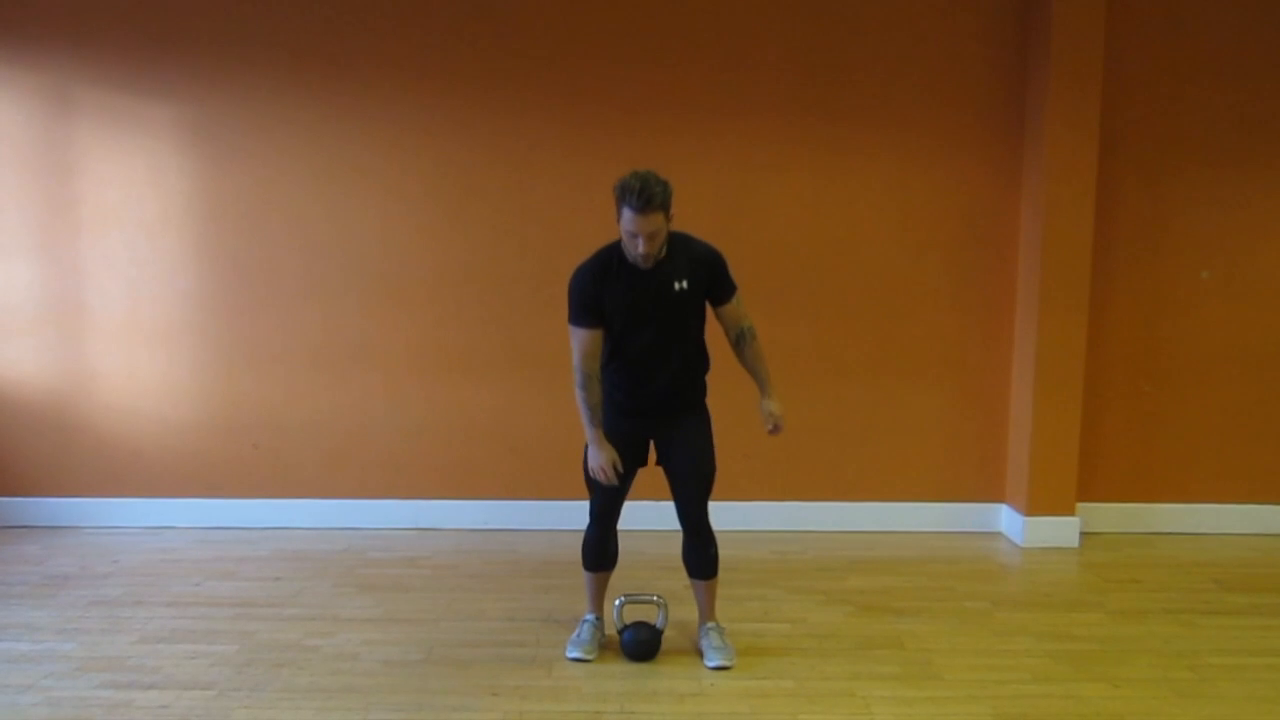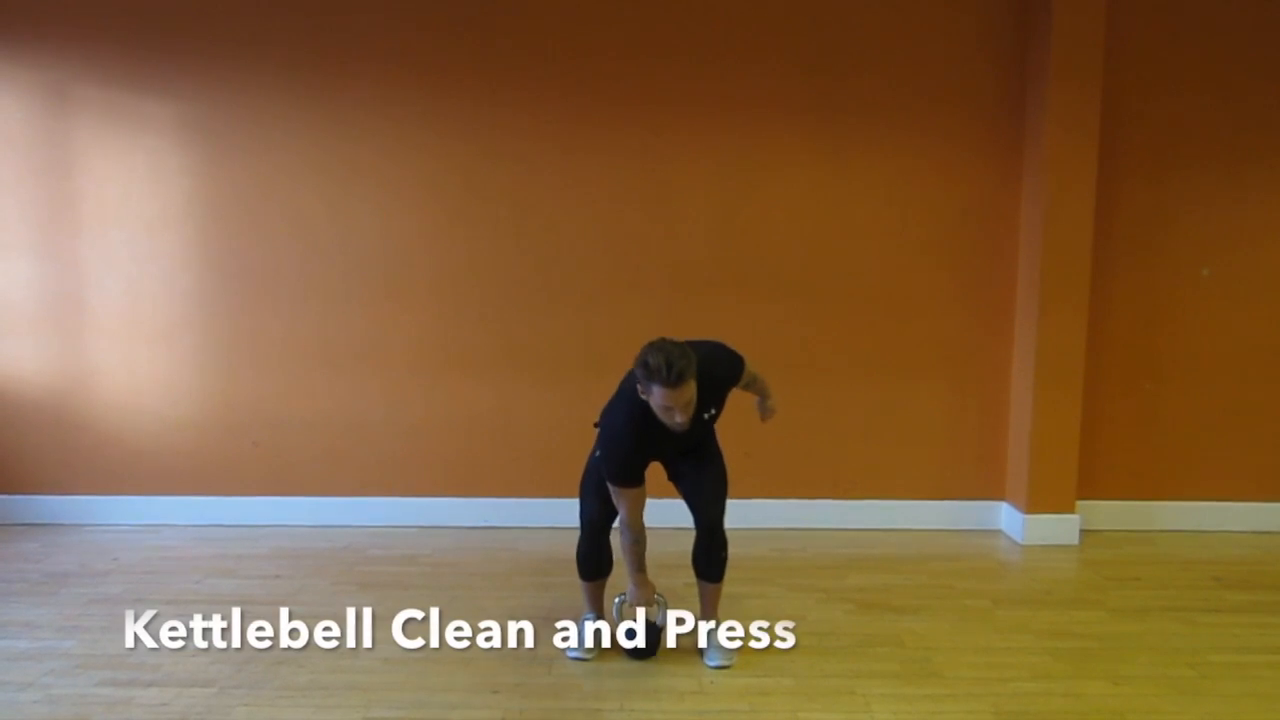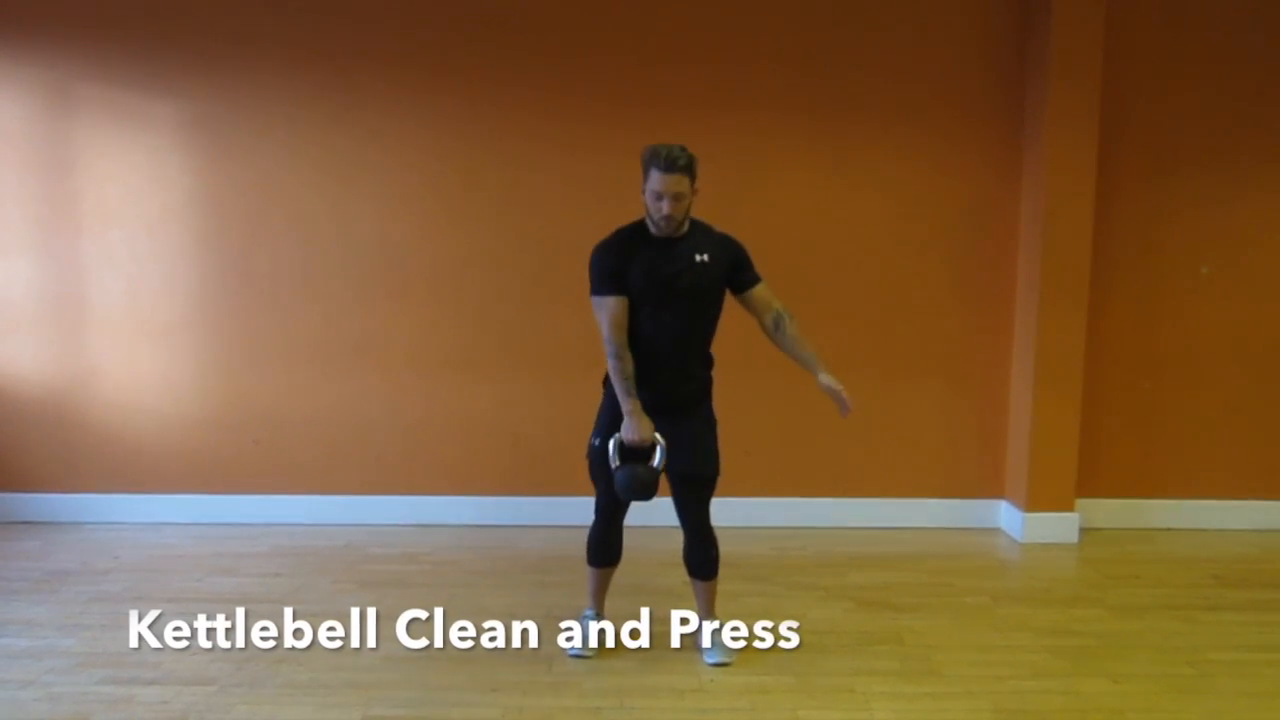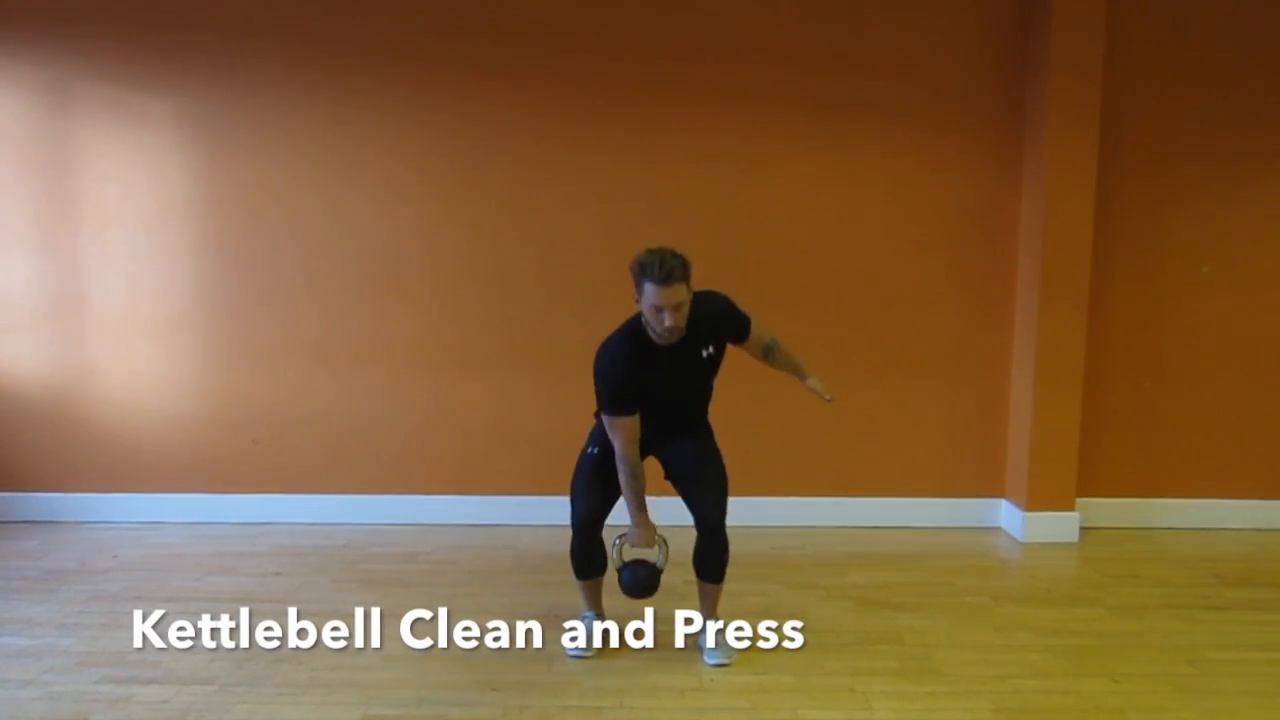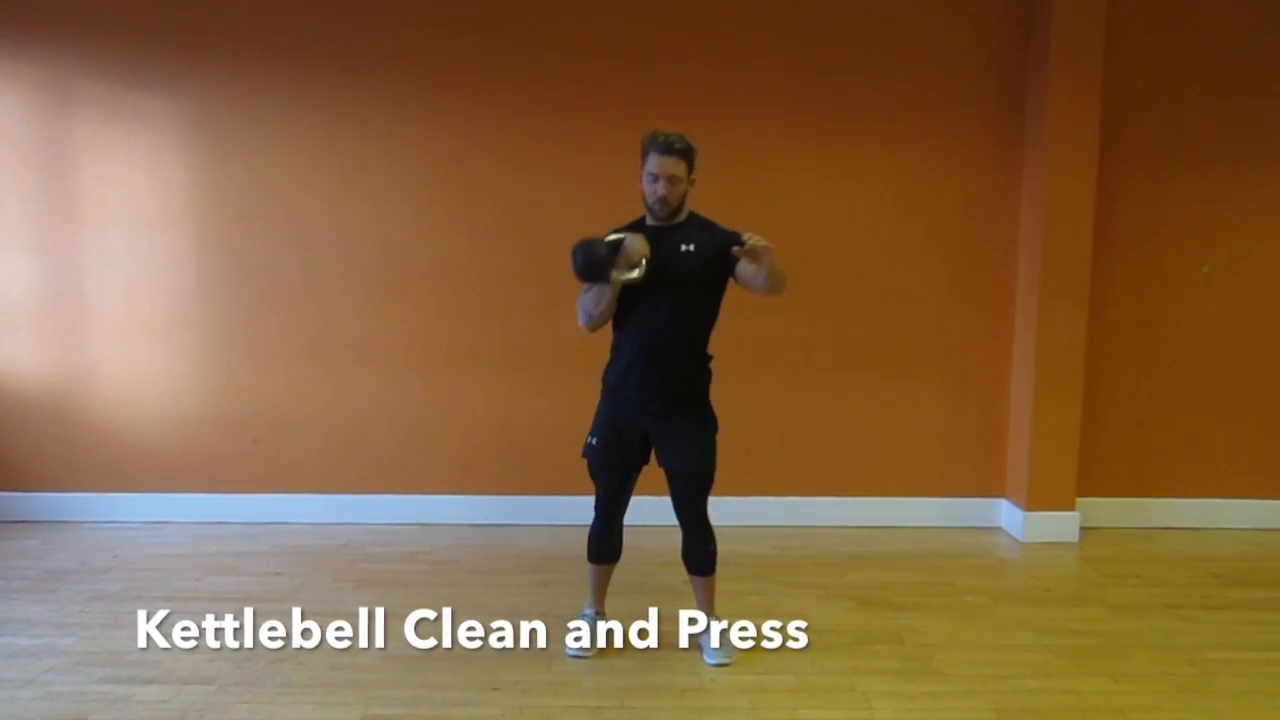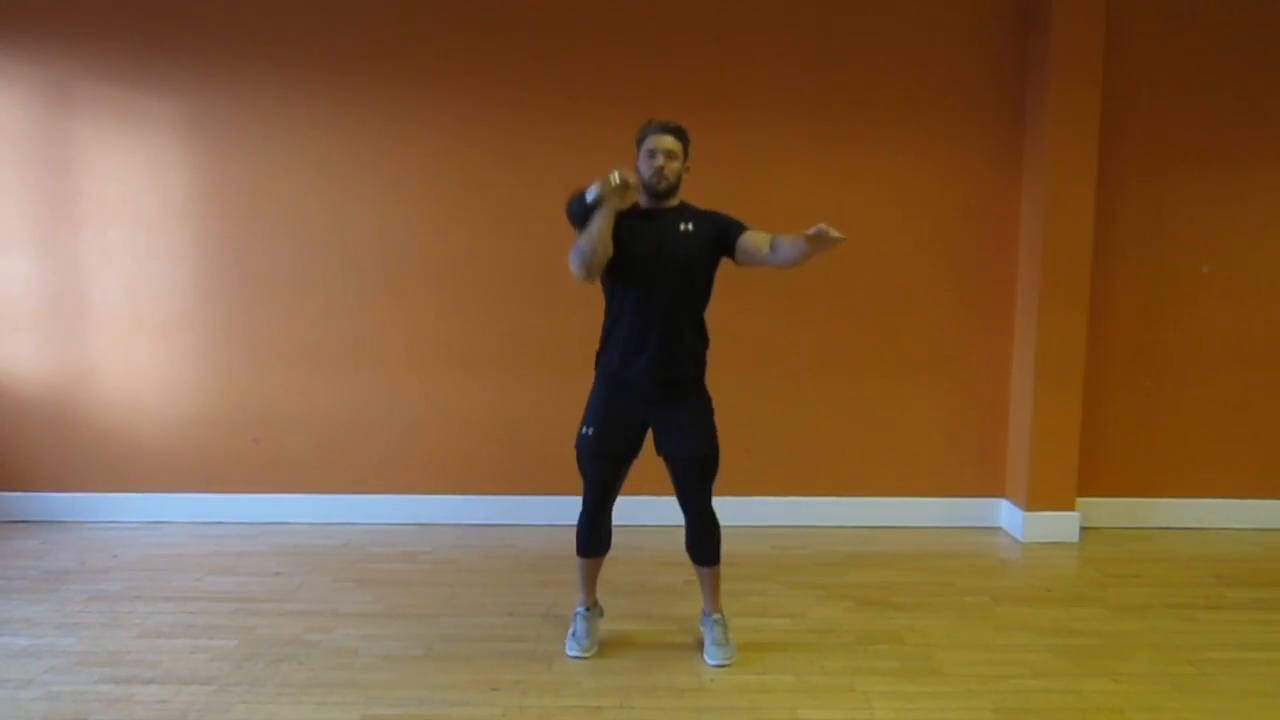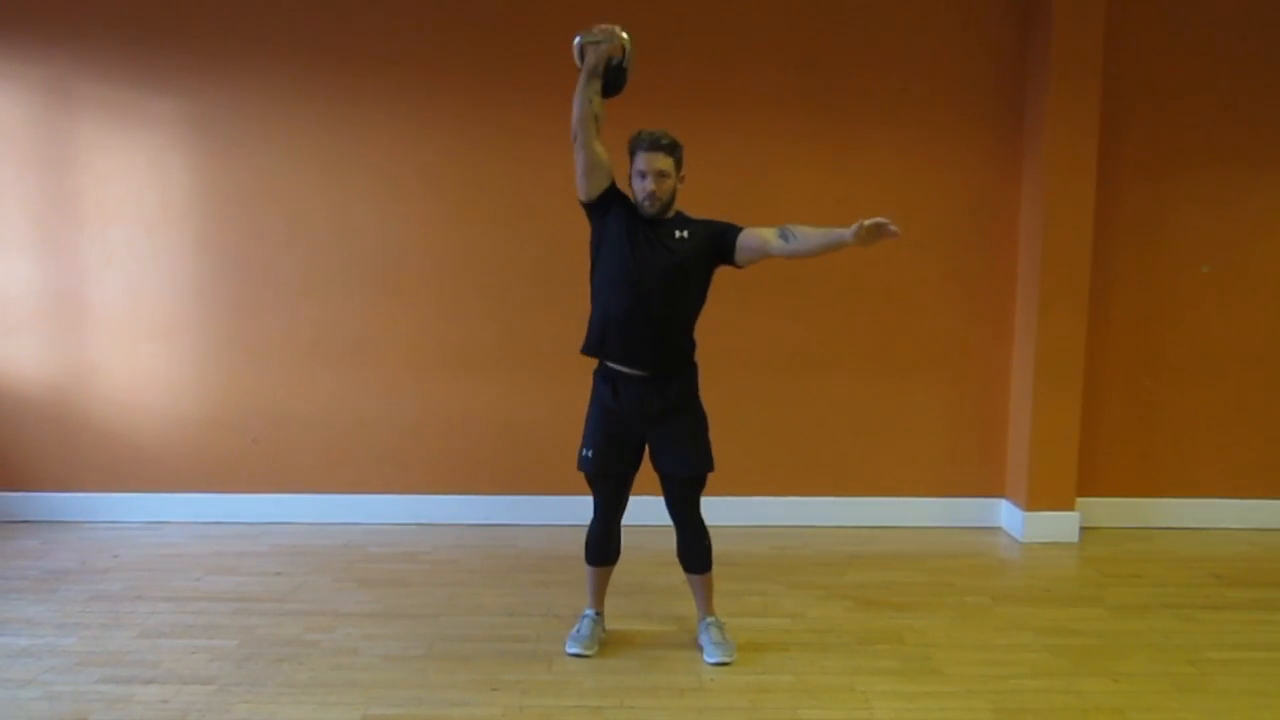
dt=0.7s
person 1, frame 1
left shoulder: (701, 260)
right shoulder: (592, 276)
left elbow: (738, 326)
right elbow: (585, 362)
left wrist: (766, 392)
right wrist: (595, 438)
left hip: (684, 409)
right hip: (621, 409)
left knee: (694, 516)
right knee: (602, 513)
left ankle: (709, 625)
right ankle: (592, 619)
person 1, frame 2
left shoulder: (716, 364)
right shoulder: (622, 424)
left elbow: (746, 376)
right elbow: (630, 518)
left wrist: (765, 396)
right wrist: (638, 582)
right hip: (629, 444)
left knee: (711, 521)
right knee: (593, 520)
left ankle: (709, 625)
right ankle: (593, 618)
person 1, frame 3
left shoulder: (721, 249)
right shoulder: (615, 252)
left elbow: (770, 313)
right elbow: (614, 338)
left wrist: (818, 372)
right wrist: (630, 412)
left hip: (689, 409)
right hip: (625, 404)
left knee: (695, 519)
right knee: (608, 511)
left ankle: (709, 626)
right ankle: (593, 617)
person 1, frame 4
left shoulder: (716, 311)
right shoulder: (616, 355)
left elbow: (762, 343)
right elbow: (626, 449)
left wrist: (804, 376)
right wrist: (639, 518)
left hip: (689, 427)
right hip: (622, 429)
left knee: (712, 521)
right knee: (584, 520)
left ankle: (709, 625)
right ankle: (593, 616)
person 1, frame 5
left shoulder: (715, 241)
right shoulder: (621, 239)
left elbow: (773, 285)
right elbow: (588, 319)
left wrist: (762, 259)
right wrist: (617, 270)
left hip: (686, 405)
right hip: (622, 400)
left knee: (692, 516)
right knee: (607, 511)
left ankle: (708, 622)
right ankle: (593, 614)
person 1, frame 6
left shoulder: (709, 225)
right shoulder: (612, 221)
left elbow: (770, 250)
right elbow: (582, 267)
left wrist: (808, 244)
right wrist: (606, 206)
left hip: (682, 386)
right hip: (618, 382)
left knee: (697, 502)
right knee: (596, 497)
left ankle: (713, 616)
right ankle: (587, 609)
person 1, frame 7
left shoulder: (705, 236)
right shoulder: (611, 218)
left elbow: (775, 242)
right elbow: (584, 139)
left wrist: (847, 236)
right wrist: (592, 69)
left hip: (675, 396)
right hip: (614, 392)
left knee: (687, 514)
right knee: (606, 511)
left ankle: (709, 621)
right ankle: (593, 616)
